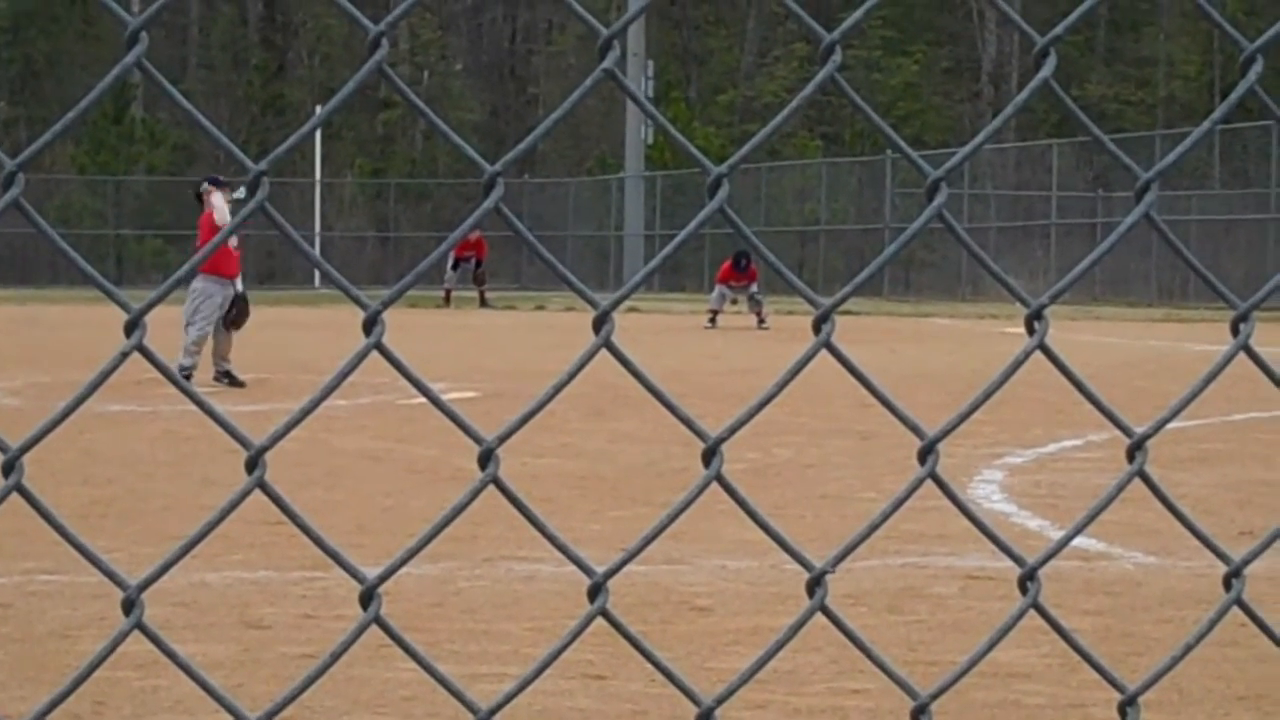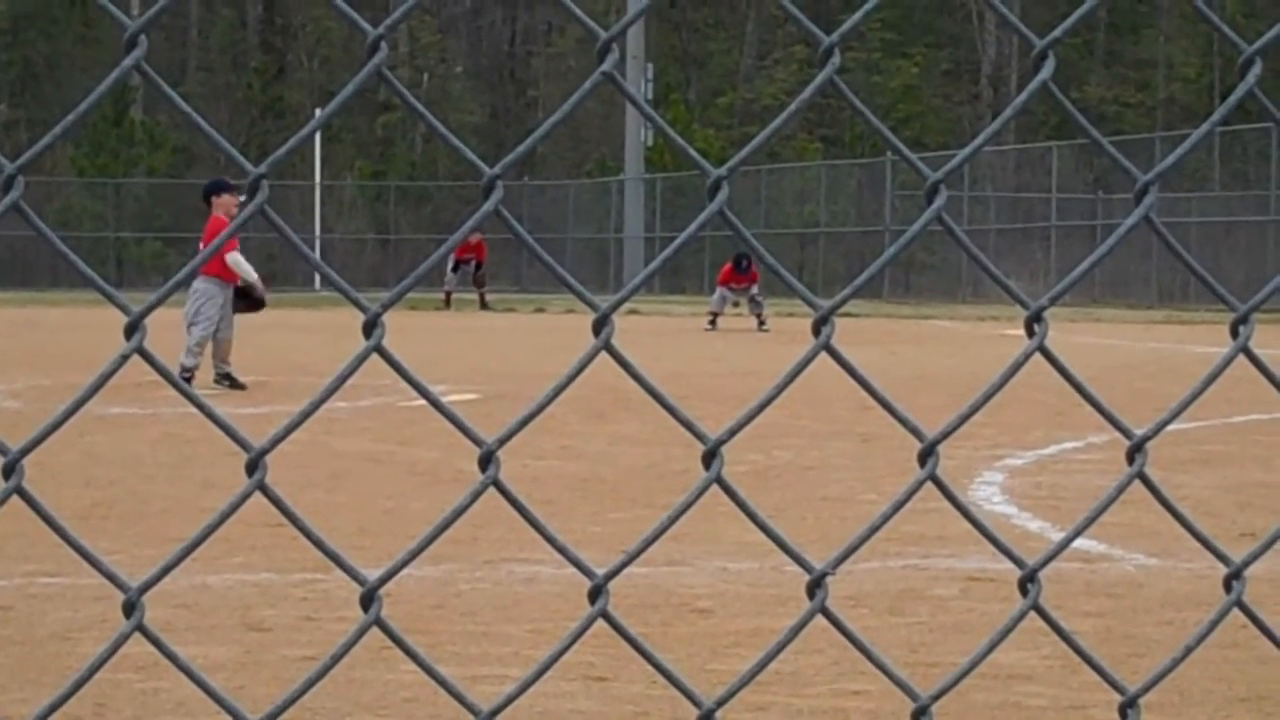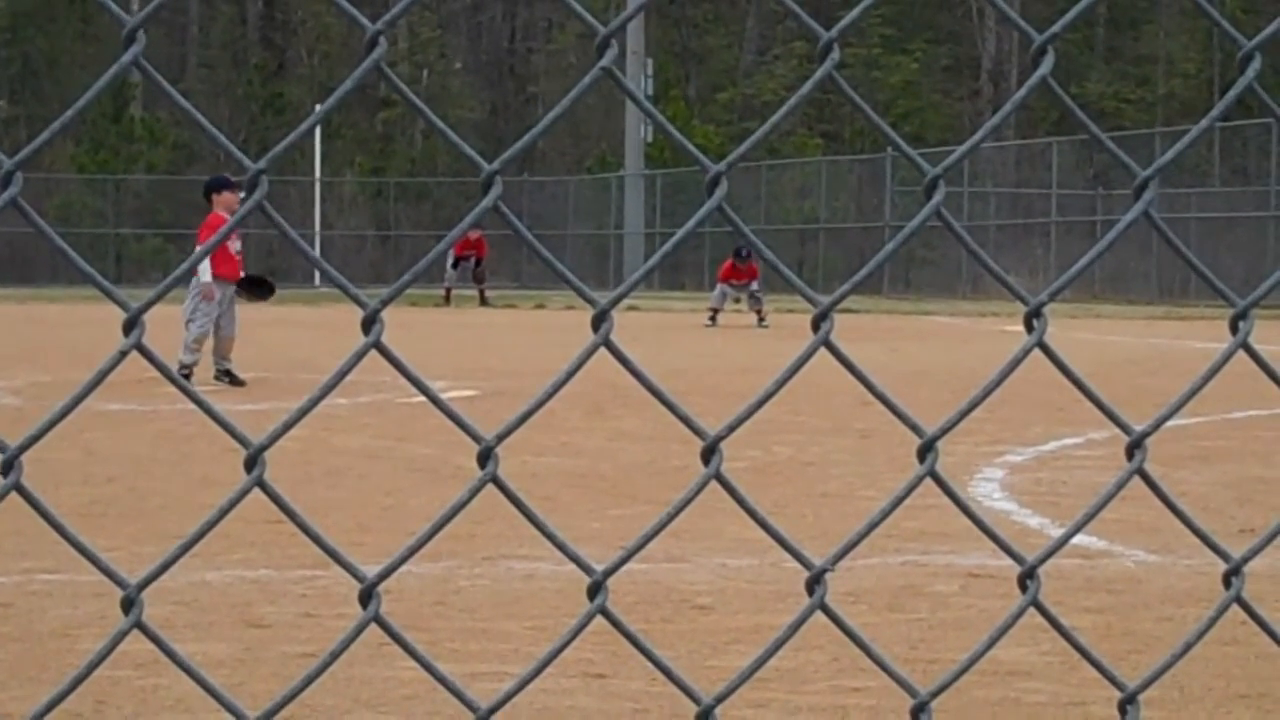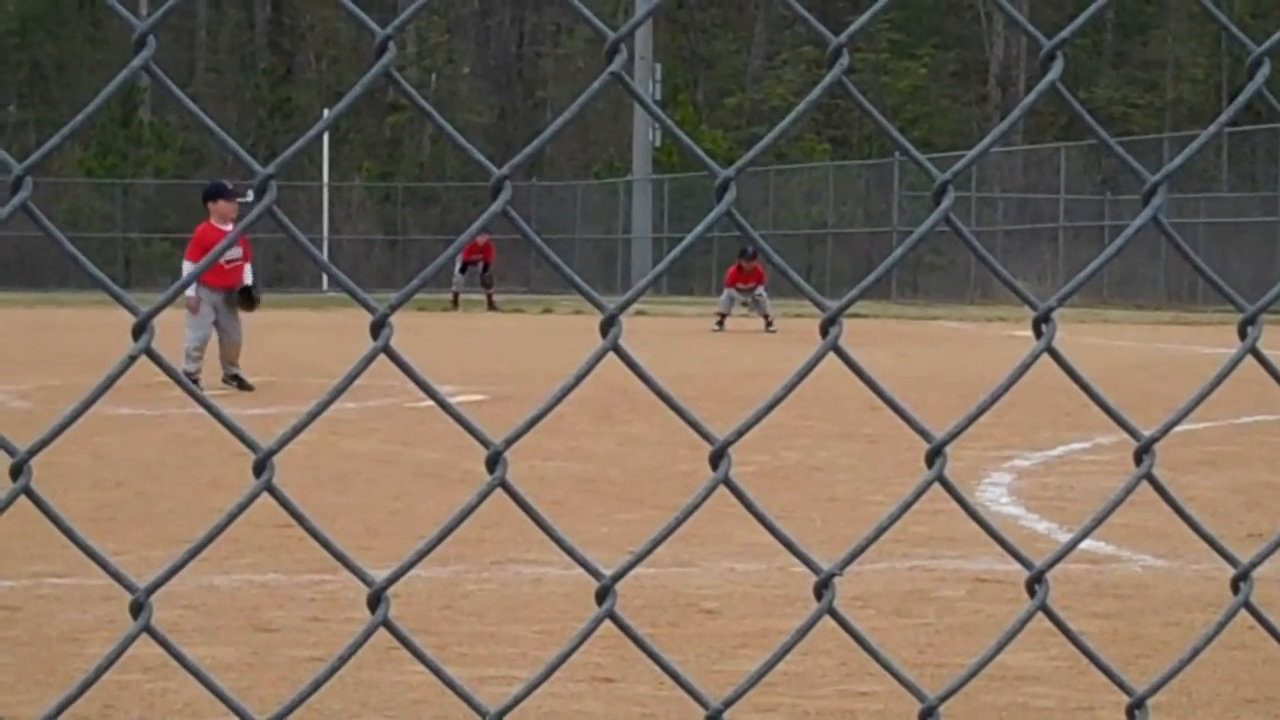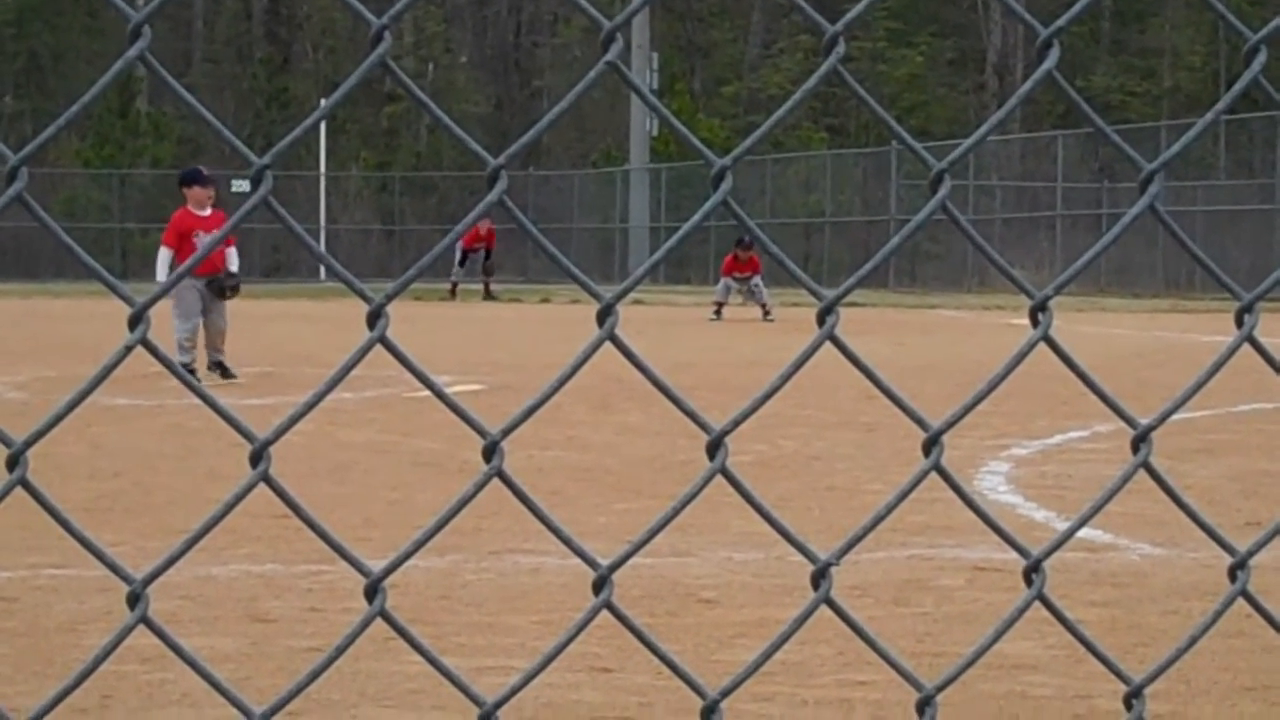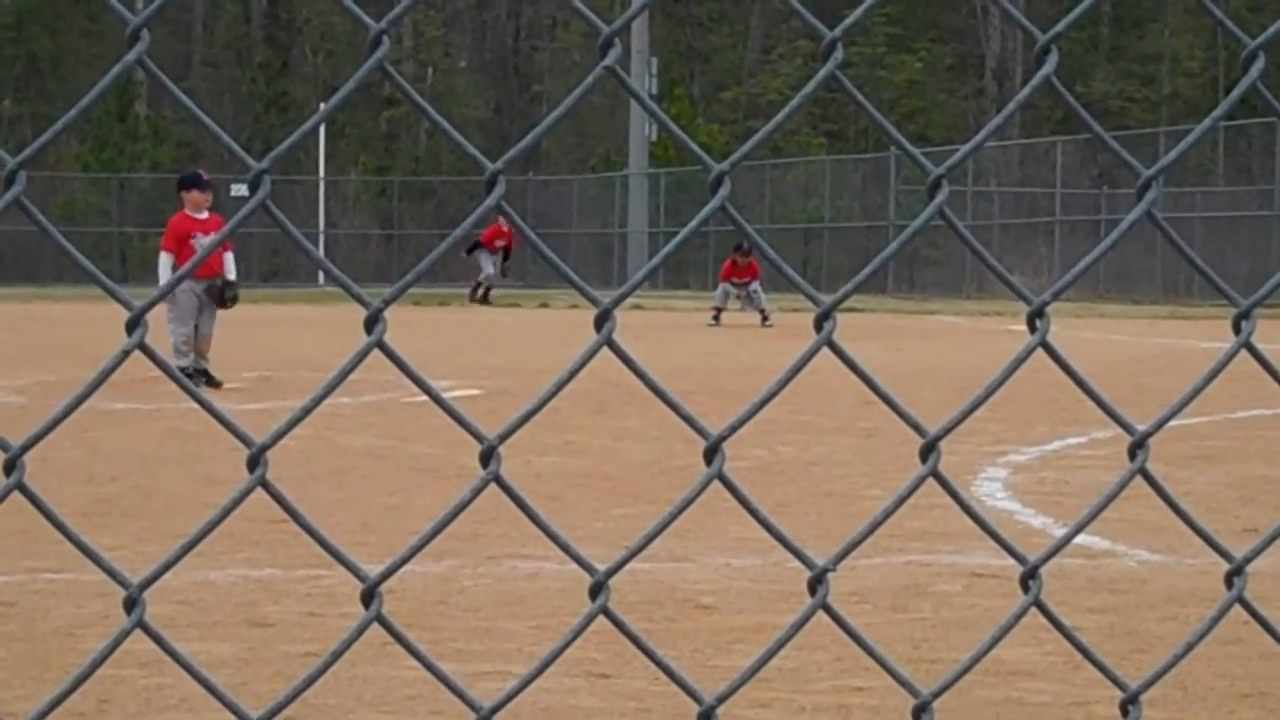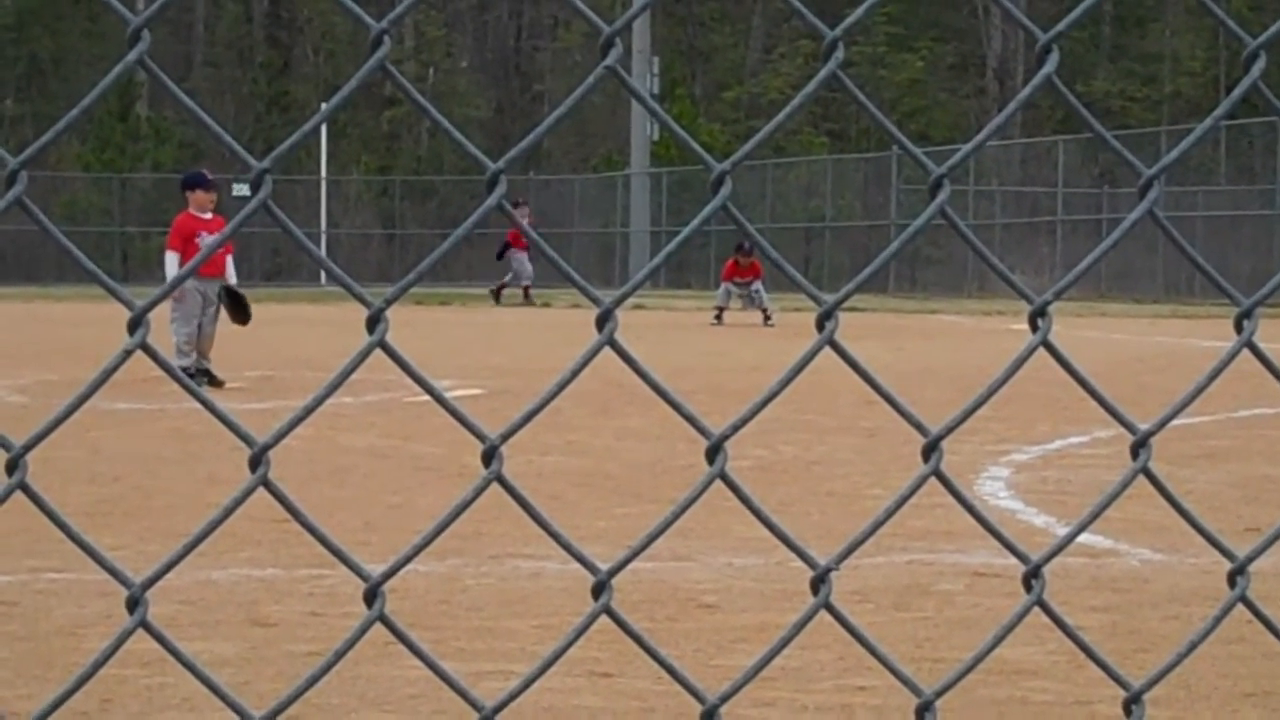
dt=0.3s
person 1, frame 1
right shoulder: (209, 220)
right elbow: (222, 219)
left wrist: (239, 289)
right wrist: (214, 194)
left hip: (227, 286)
right hip: (208, 285)
left knee: (225, 331)
right knee: (199, 330)
left ankle: (222, 370)
right ankle: (184, 371)
person 1, frame 2
left shoulder: (223, 225)
right shoulder: (219, 225)
right elbow: (232, 257)
left wrist: (247, 281)
right wrist: (255, 278)
left hip: (224, 288)
right hip: (210, 287)
left knee: (224, 333)
right knee: (201, 330)
left ankle: (222, 373)
right ankle: (186, 372)
person 1, frame 3
left shoulder: (230, 224)
right shoulder: (213, 222)
right elbow: (202, 251)
left wrist: (241, 277)
right wrist: (206, 281)
left hip: (227, 286)
right hip: (210, 286)
left knee: (227, 330)
right knee: (200, 327)
left ankle: (223, 369)
right ankle: (185, 368)
person 1, frame 4
left shoulder: (240, 233)
right shoulder: (202, 233)
left elbow: (246, 262)
right elbow: (189, 264)
left wrist: (247, 286)
right wrist: (190, 293)
left hip: (228, 295)
right hip: (205, 293)
left knee: (234, 336)
right knee: (199, 335)
left ankle: (231, 374)
right ankle: (191, 375)
person 1, frame 5
left shoulder: (220, 217)
right shoulder: (180, 219)
left elbow: (230, 246)
right elbow: (166, 249)
left wrist: (233, 272)
right wrist: (162, 279)
left hip: (215, 280)
right hip: (189, 280)
left knee: (218, 323)
right knee: (188, 324)
left ankle: (216, 360)
right ankle: (186, 365)
person 1, frame 6
left shoulder: (217, 221)
right shoulder: (177, 223)
left elbow: (226, 251)
right elbow: (166, 255)
left wrist: (230, 277)
right wrist: (165, 284)
left hip: (212, 284)
right hip: (186, 284)
left knee: (206, 329)
right knee: (184, 328)
left ankle: (201, 368)
right ankle: (183, 369)
person 1, frame 7
left shoulder: (220, 222)
right shoulder: (182, 222)
left elbow: (227, 253)
right elbow: (172, 253)
left wrist: (232, 282)
right wrist: (173, 282)
left hip: (215, 283)
right hip: (191, 282)
left knee: (208, 328)
right knee: (187, 327)
left ankle: (203, 367)
right ankle: (185, 369)
